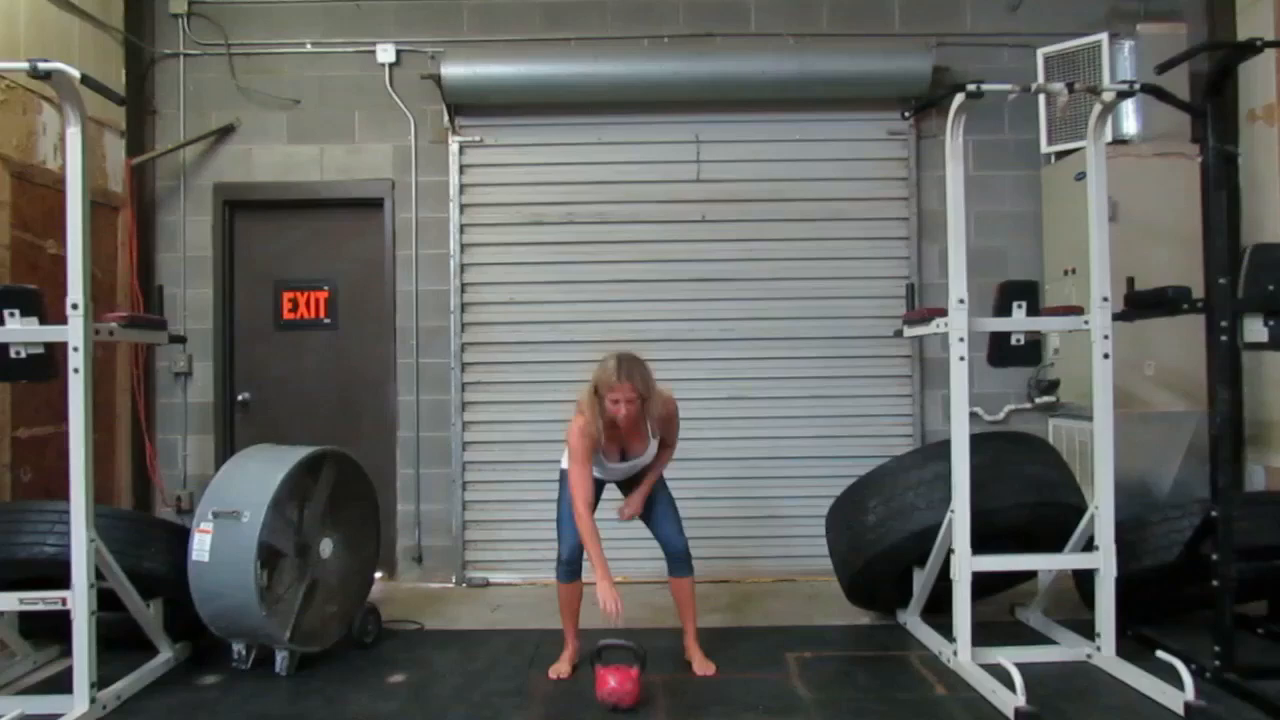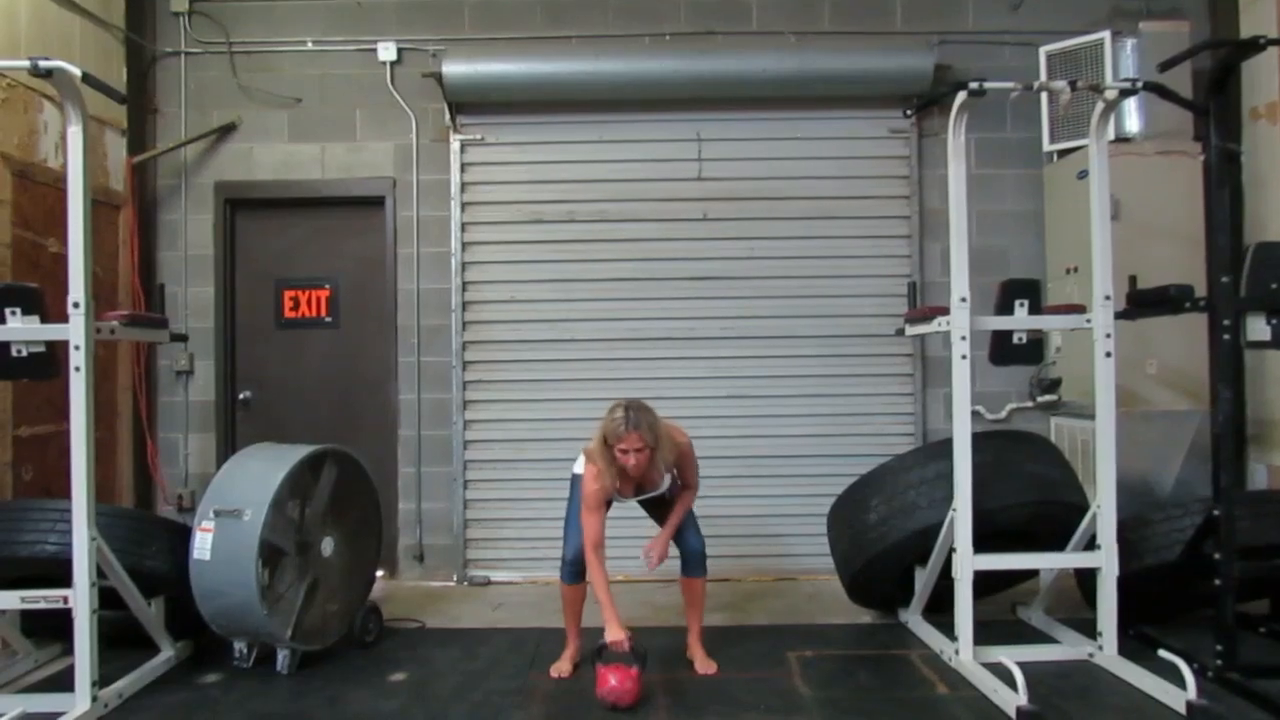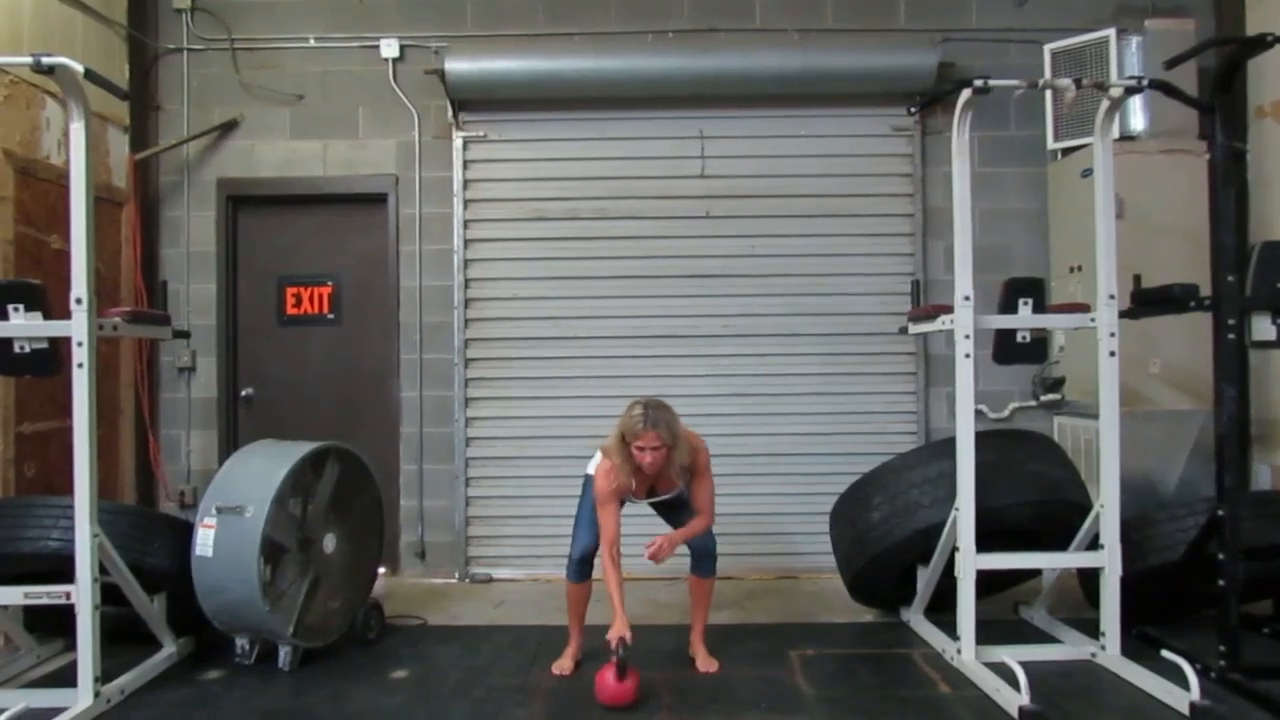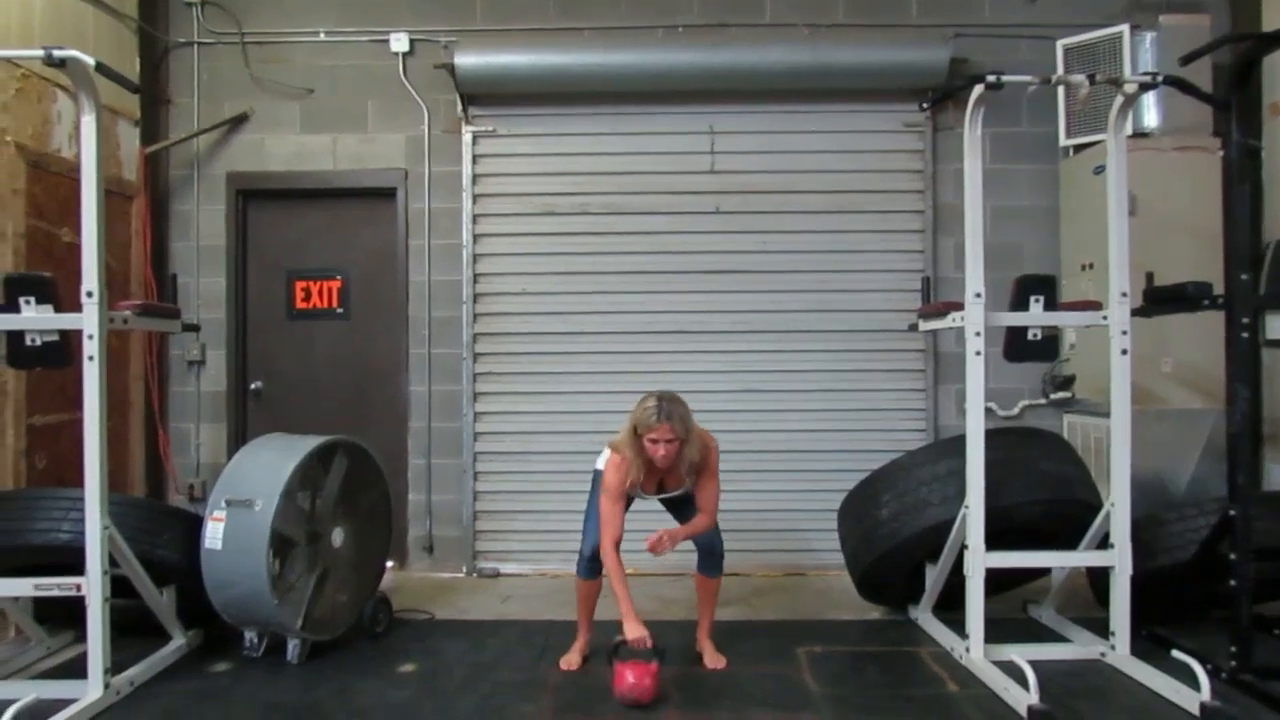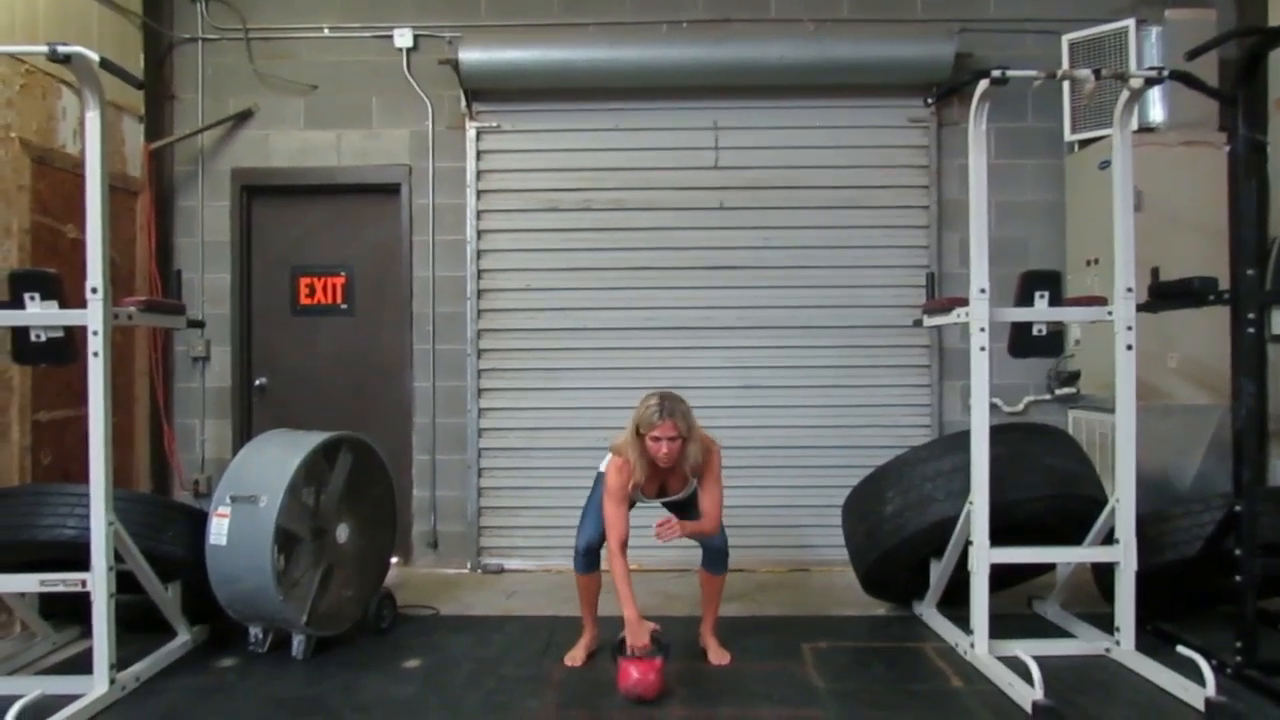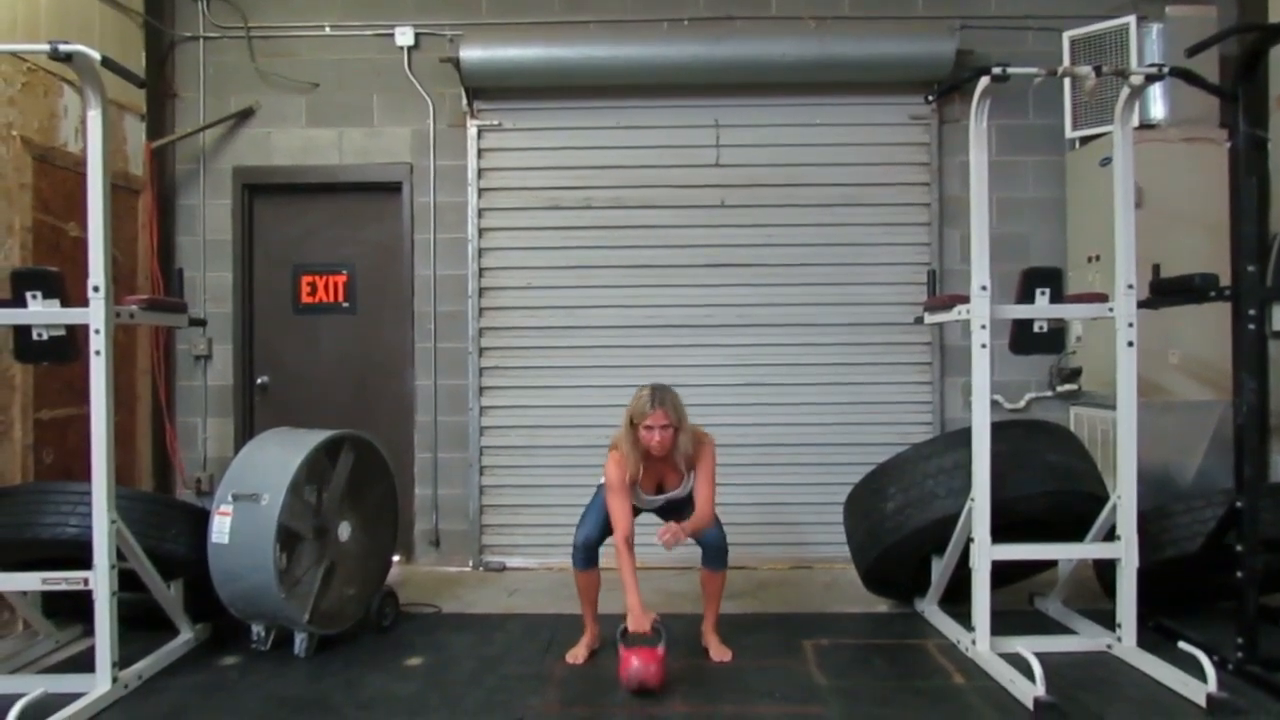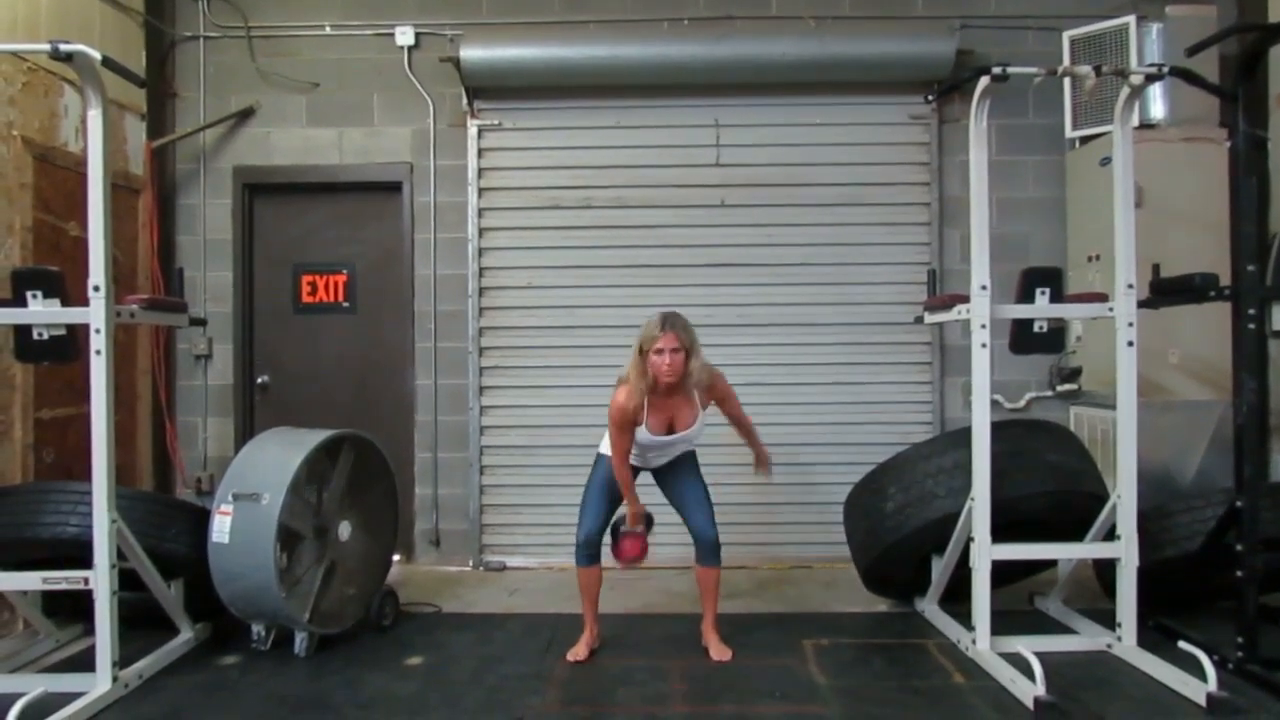
dt=0.4s
person 1, frame 1
left shoulder: (664, 408)
right shoulder: (584, 424)
left elbow: (667, 449)
right elbow: (581, 508)
left wrist: (642, 491)
right wrist: (602, 577)
left hip: (640, 471)
right hip: (588, 470)
left knee: (677, 547)
right knee: (569, 553)
left ankle: (692, 646)
right ankle: (570, 648)
person 1, frame 2
left shoulder: (678, 445)
right shoulder: (596, 471)
left elbow: (688, 488)
right elbow: (593, 551)
left wrist: (665, 536)
right wrist: (612, 621)
left hip: (658, 485)
right hip: (592, 477)
left knee: (694, 548)
right knee: (573, 556)
left ankle: (695, 644)
right ankle: (572, 647)
person 1, frame 3
left shoulder: (694, 452)
right shoulder: (609, 469)
left elbow: (705, 515)
right elbow: (609, 548)
left wrist: (674, 538)
right wrist: (619, 617)
left hip: (671, 489)
right hip: (616, 482)
left knee: (705, 549)
right knee: (581, 554)
left ankle: (697, 642)
right ankle: (573, 645)
person 1, frame 4
left shoulder: (705, 449)
right shoulder: (619, 461)
left elbow: (707, 516)
right elbow: (609, 546)
left wrist: (677, 534)
right wrist: (629, 617)
left hip: (679, 485)
right hip: (618, 477)
left knee: (712, 547)
right knee: (591, 551)
left ankle: (704, 638)
right ankle: (582, 640)
person 1, frame 5
left shoulder: (706, 452)
right shoulder: (621, 463)
left elbow: (712, 523)
right elbow: (616, 546)
left wrist: (684, 527)
right wrist: (632, 617)
left hip: (680, 492)
right hip: (623, 484)
left knee: (717, 546)
right knee: (586, 546)
left ankle: (708, 633)
right ankle: (589, 635)
person 1, frame 6
left shoulder: (699, 445)
right shoulder: (620, 459)
left elbow: (705, 509)
right elbow: (623, 538)
left wrist: (683, 528)
right wrist: (635, 609)
left hip: (675, 499)
right hip: (622, 494)
left knee: (715, 542)
right knee: (584, 542)
left ankle: (709, 632)
right ankle: (591, 634)
person 1, frame 7
left shoulder: (707, 382)
right shoulder: (627, 396)
left elbow: (738, 418)
right elbow: (620, 457)
left wrist: (758, 451)
right wrist: (632, 507)
left hip: (676, 459)
right hip: (621, 458)
left knee: (707, 536)
right knee: (587, 537)
left ankle: (709, 629)
right ankle: (590, 632)
